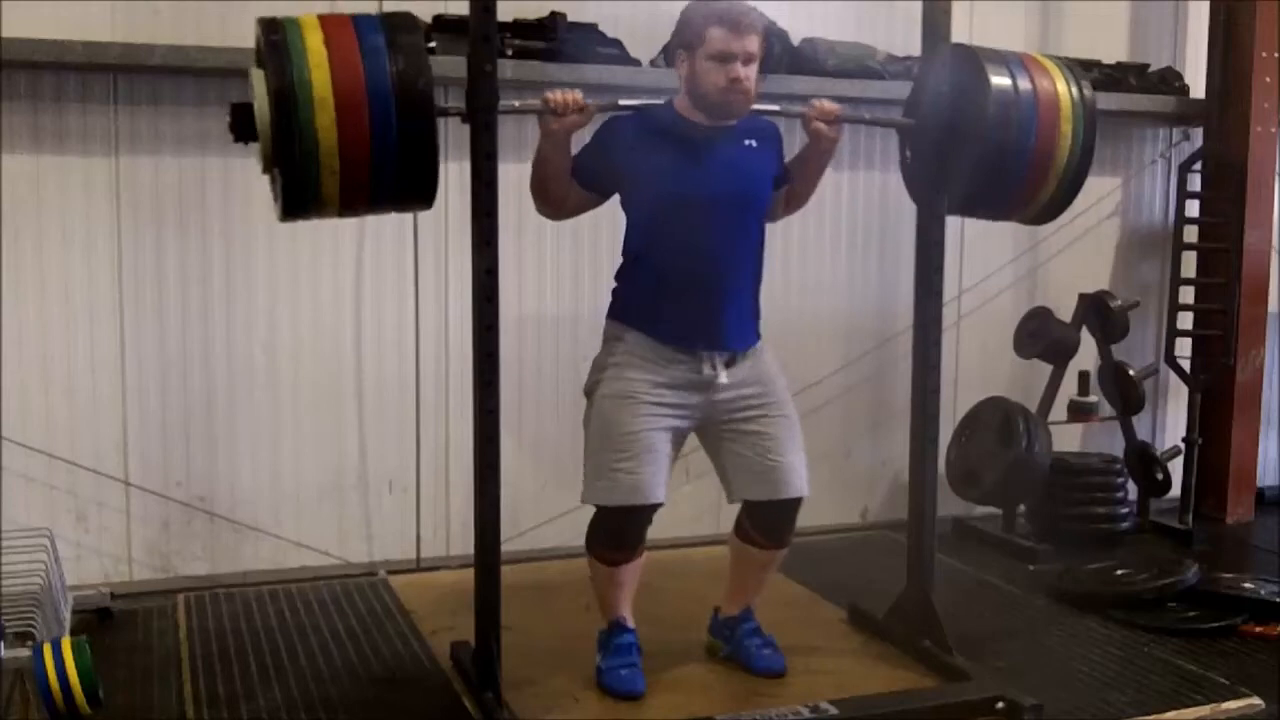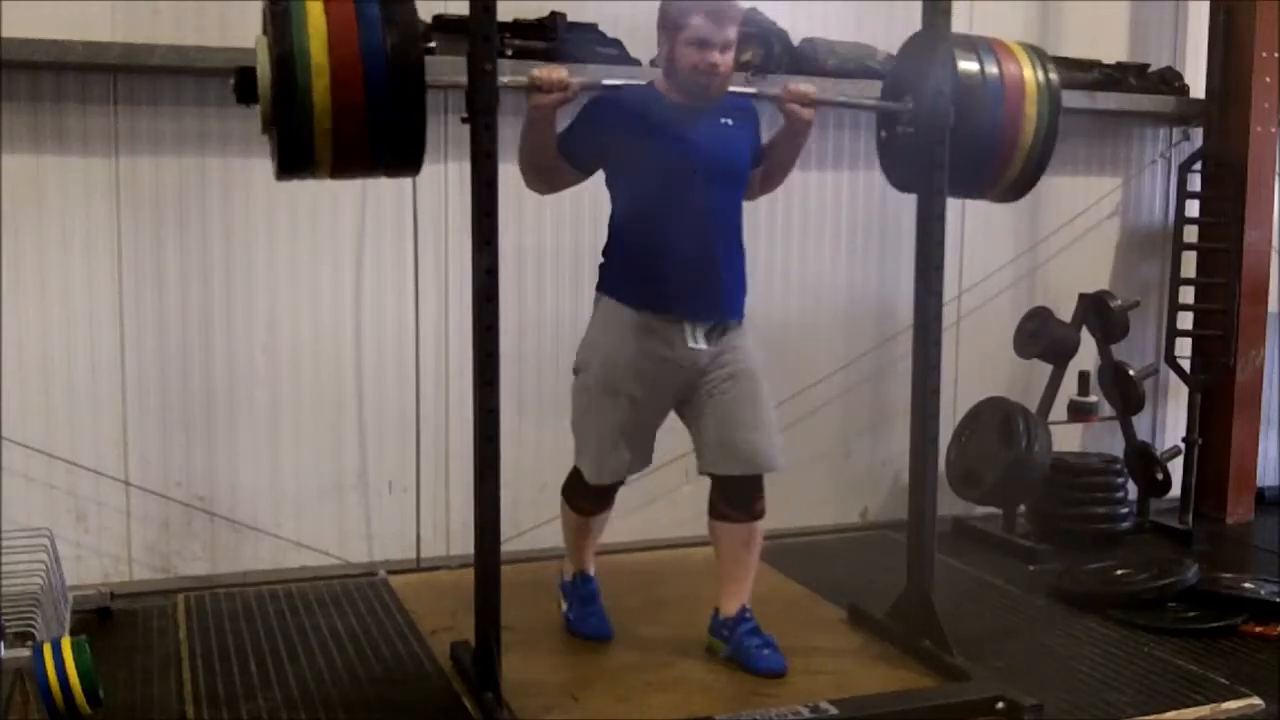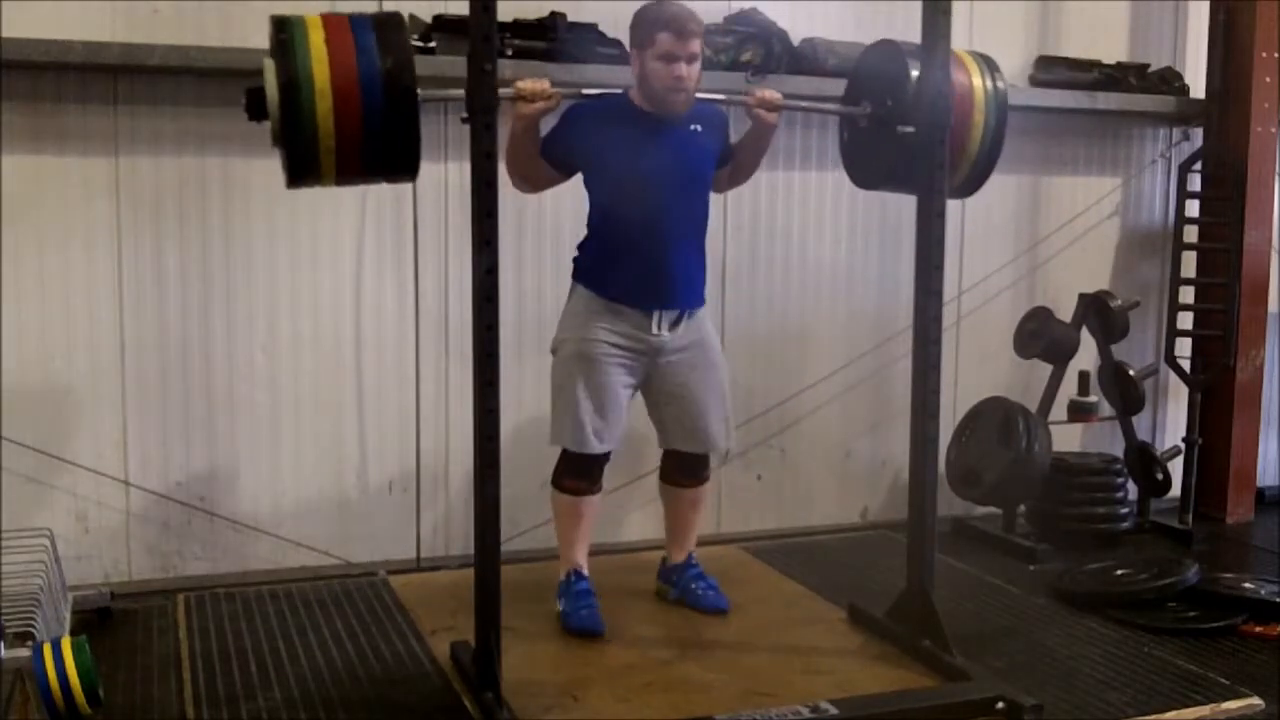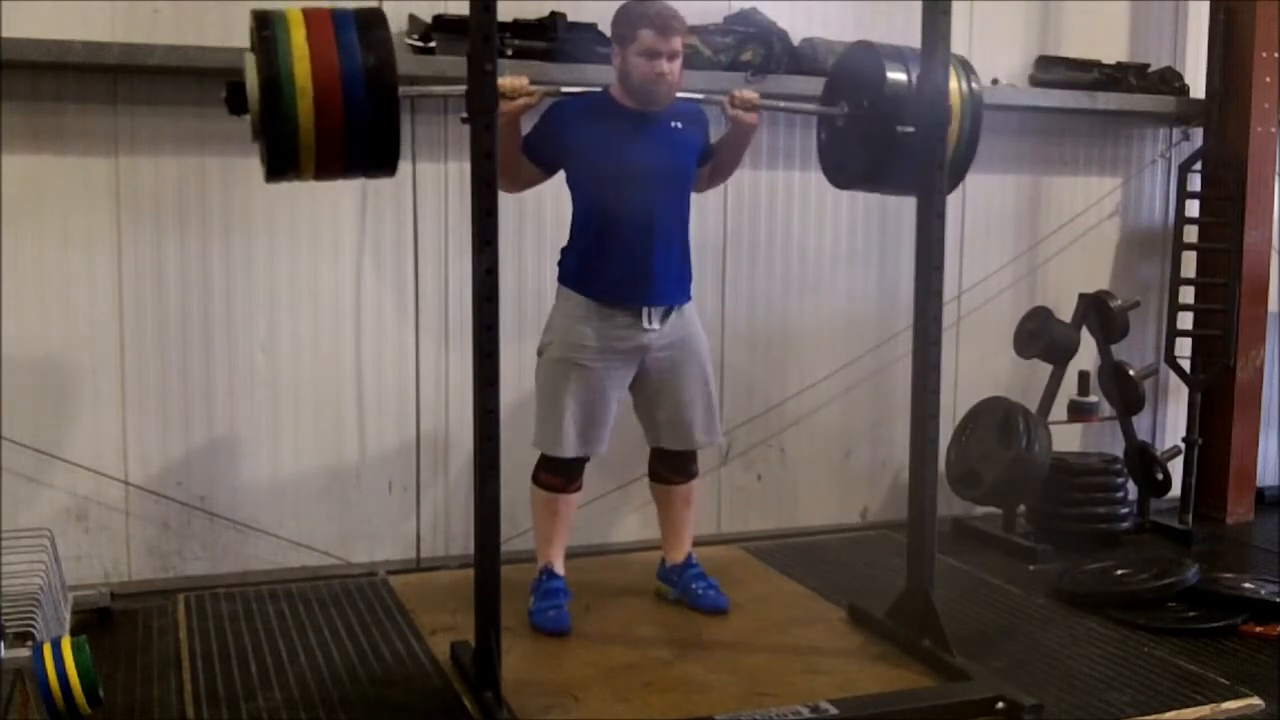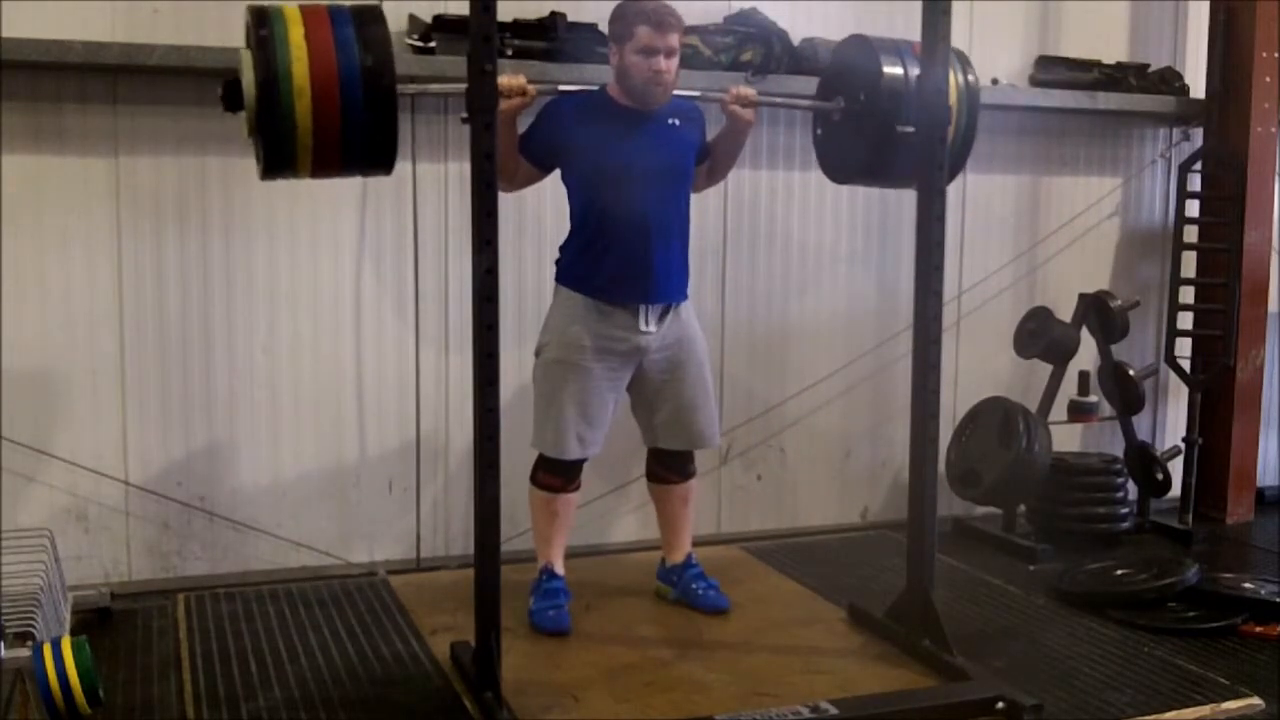
dt=1s
person 1, frame 1
left shoulder: (762, 138)
right shoulder: (632, 136)
right elbow: (554, 204)
left wrist: (821, 146)
right wrist: (554, 138)
left hip: (742, 359)
right hip: (644, 357)
left knee: (780, 499)
right knee: (626, 507)
left ankle: (733, 620)
right ankle: (619, 633)
person 1, frame 2
left shoulder: (740, 115)
right shoulder: (617, 111)
right elbow: (544, 179)
left wrist: (797, 126)
right wrist: (541, 112)
left hip: (723, 329)
right hip: (632, 323)
left knee: (743, 476)
right knee: (600, 472)
left ankle: (733, 617)
right ankle: (578, 579)
person 1, frame 3
left shoulder: (710, 122)
right shoulder: (593, 120)
right elbow: (530, 179)
left wrist: (763, 129)
right wrist: (523, 122)
left hip: (687, 317)
right hip: (603, 314)
left knee: (694, 449)
right knee: (584, 450)
left ankle: (679, 565)
right ankle: (574, 581)
person 1, frame 4
left shoulder: (689, 121)
right shoulder: (574, 117)
right elbow: (513, 179)
left wrist: (742, 130)
right wrist: (507, 120)
left hip: (674, 314)
right hip: (590, 314)
left knee: (679, 446)
right knee: (565, 451)
left ankle: (678, 565)
right ankle: (550, 577)
person 1, frame 5
left shoulder: (687, 119)
right shoulder: (570, 115)
right elbow: (509, 177)
left wrist: (738, 127)
right wrist: (504, 119)
left hip: (671, 313)
right hip: (587, 313)
left knee: (677, 446)
right knee: (562, 451)
left ankle: (678, 565)
right ankle: (550, 577)
